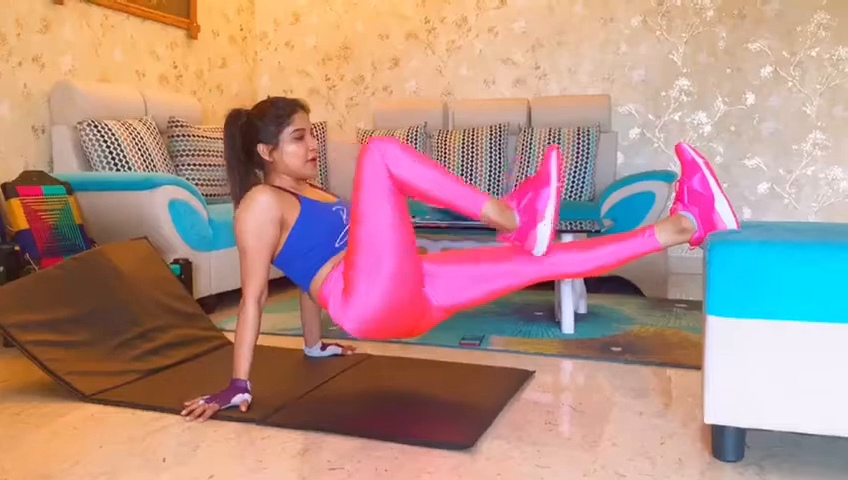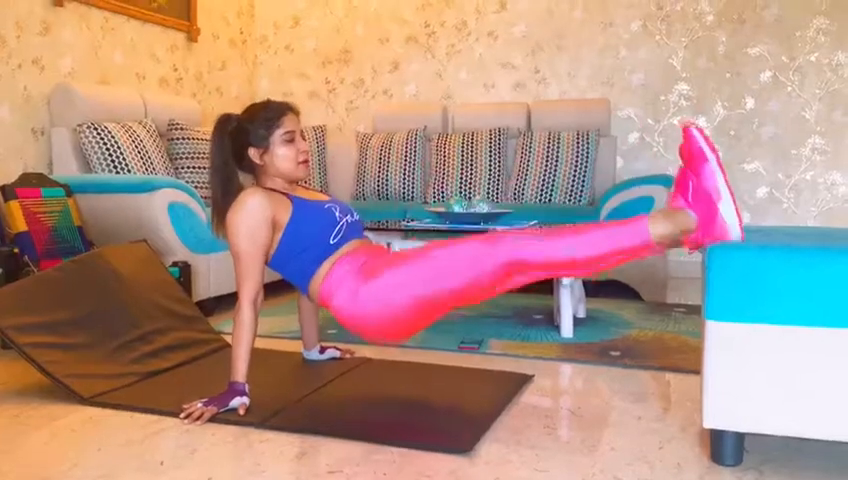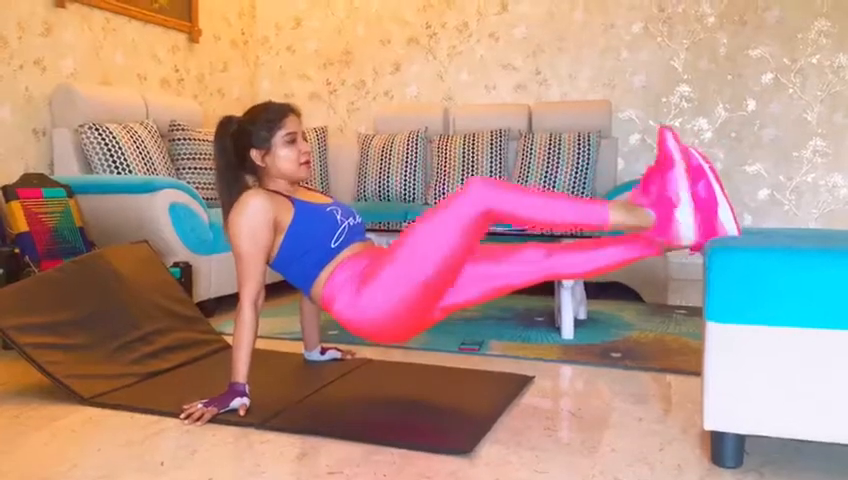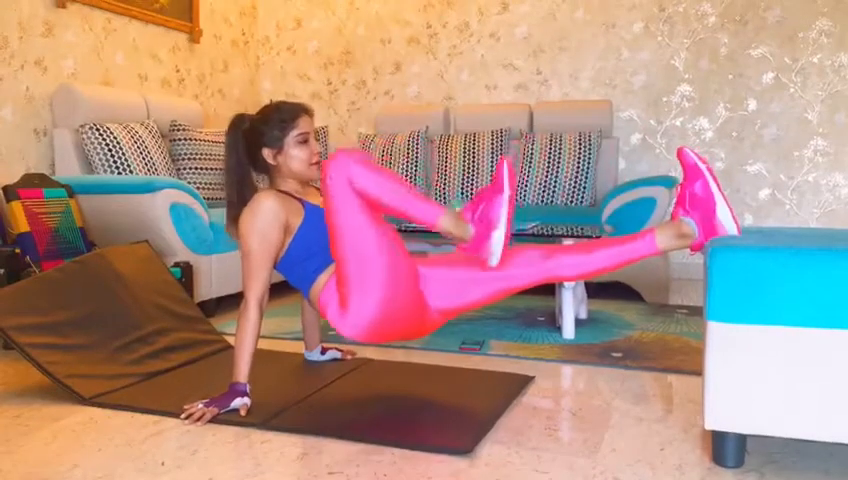
dt=0.4s
person 1, frame 1
left shoulder: (307, 193)
right shoulder: (262, 203)
right elbow: (253, 296)
left wrist: (315, 344)
right wrist: (237, 384)
left hip: (407, 291)
right hip: (373, 301)
left knee: (540, 257)
right knee: (380, 151)
left ankle: (683, 225)
right ankle: (508, 215)
person 1, frame 2
left shoulder: (301, 194)
right shoulder: (255, 206)
right elbow: (249, 297)
left wrist: (312, 347)
right wrist: (235, 388)
left hip: (399, 293)
right hip: (374, 297)
left knee: (529, 255)
right knee: (514, 247)
left ankle: (684, 228)
right ankle: (676, 218)
person 1, frame 3
left shoulder: (303, 195)
right shoulder: (256, 207)
right elbow: (250, 298)
left wrist: (314, 348)
right wrist: (236, 388)
left hip: (402, 292)
right hip: (374, 300)
left knee: (532, 256)
right knee: (479, 192)
left ankle: (672, 228)
right ankle: (646, 213)
person 1, frame 4
left shoulder: (311, 197)
right shoulder: (267, 208)
right elbow: (254, 299)
left wrist: (314, 349)
right wrist: (236, 388)
left hip: (407, 295)
right hip: (374, 306)
left knee: (536, 260)
right knee: (344, 166)
left ankle: (683, 230)
right ankle: (467, 226)
